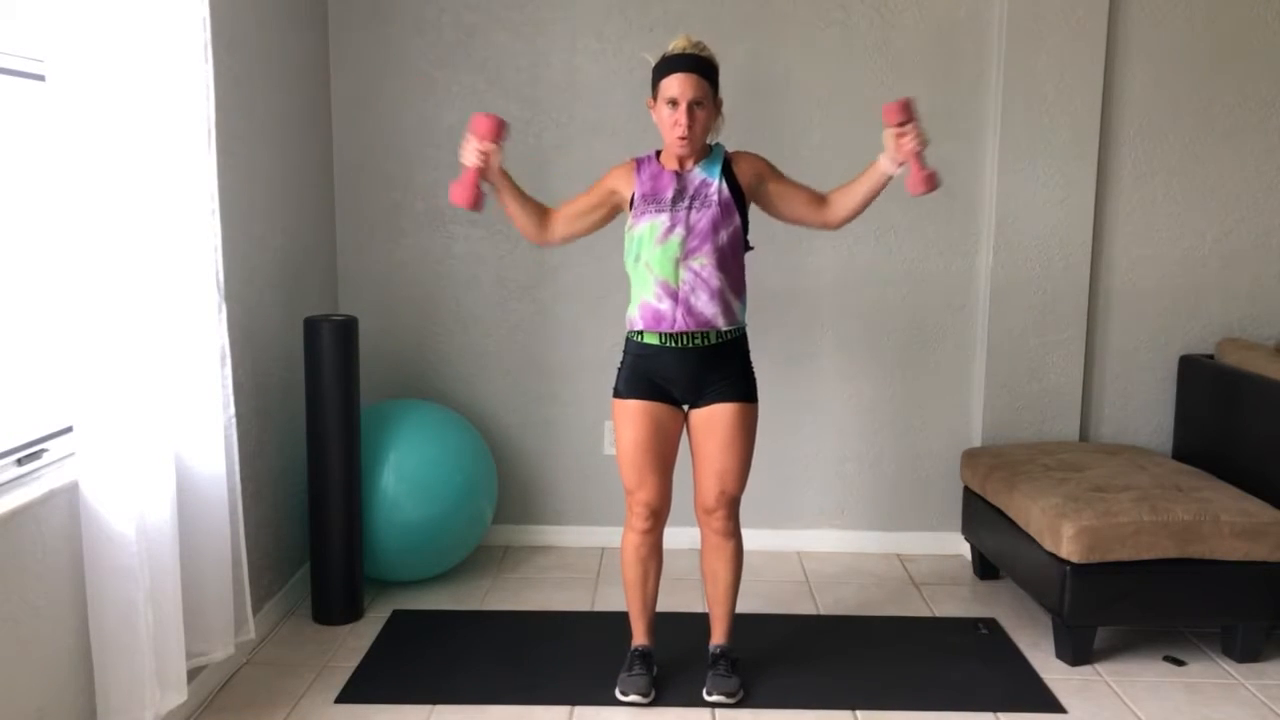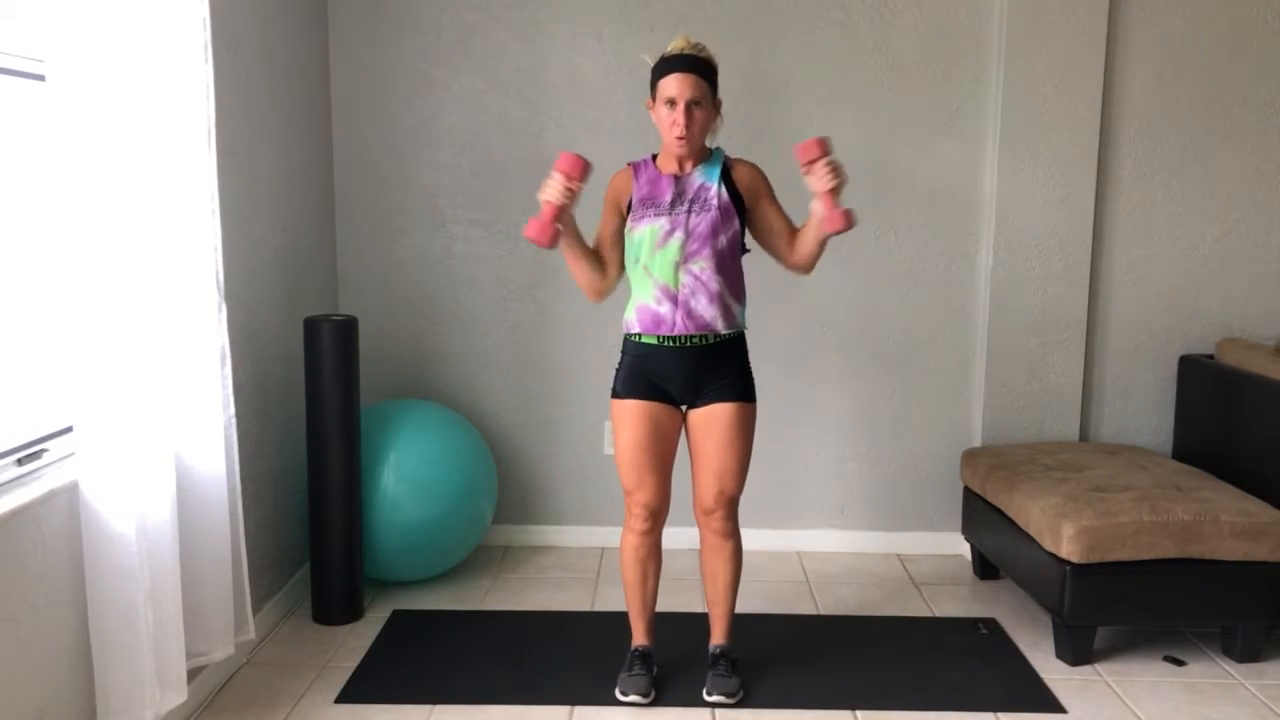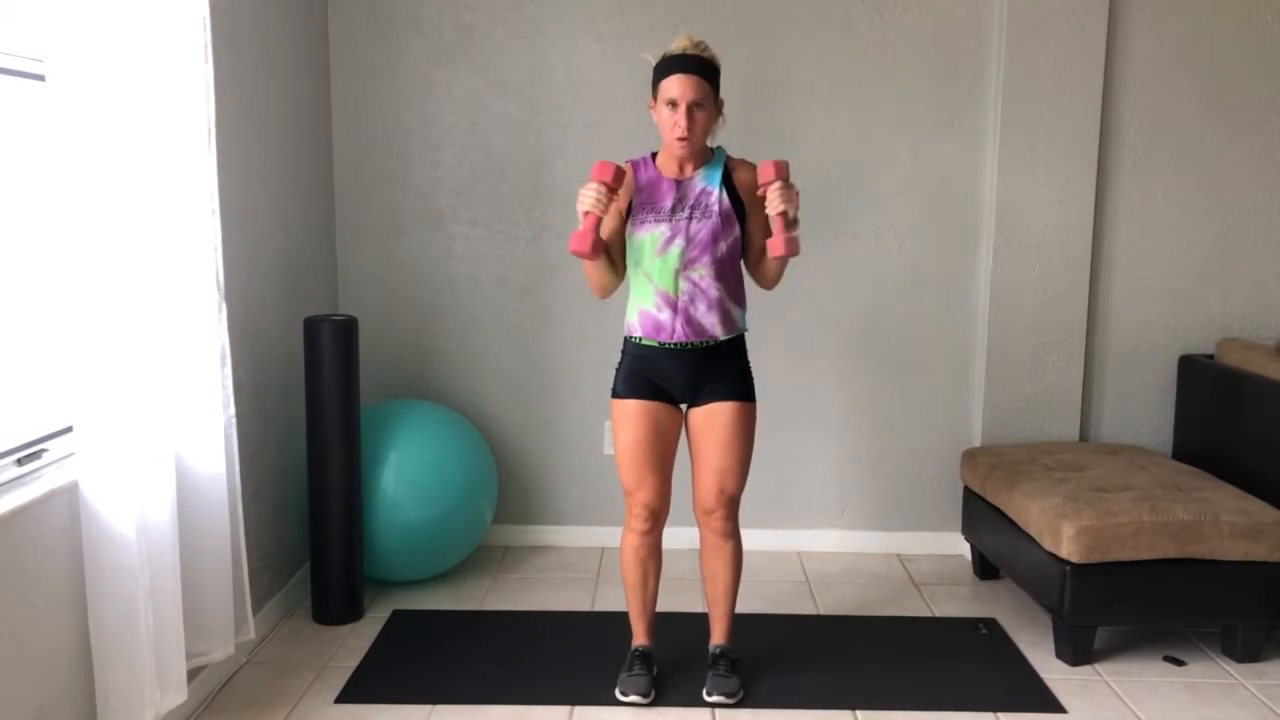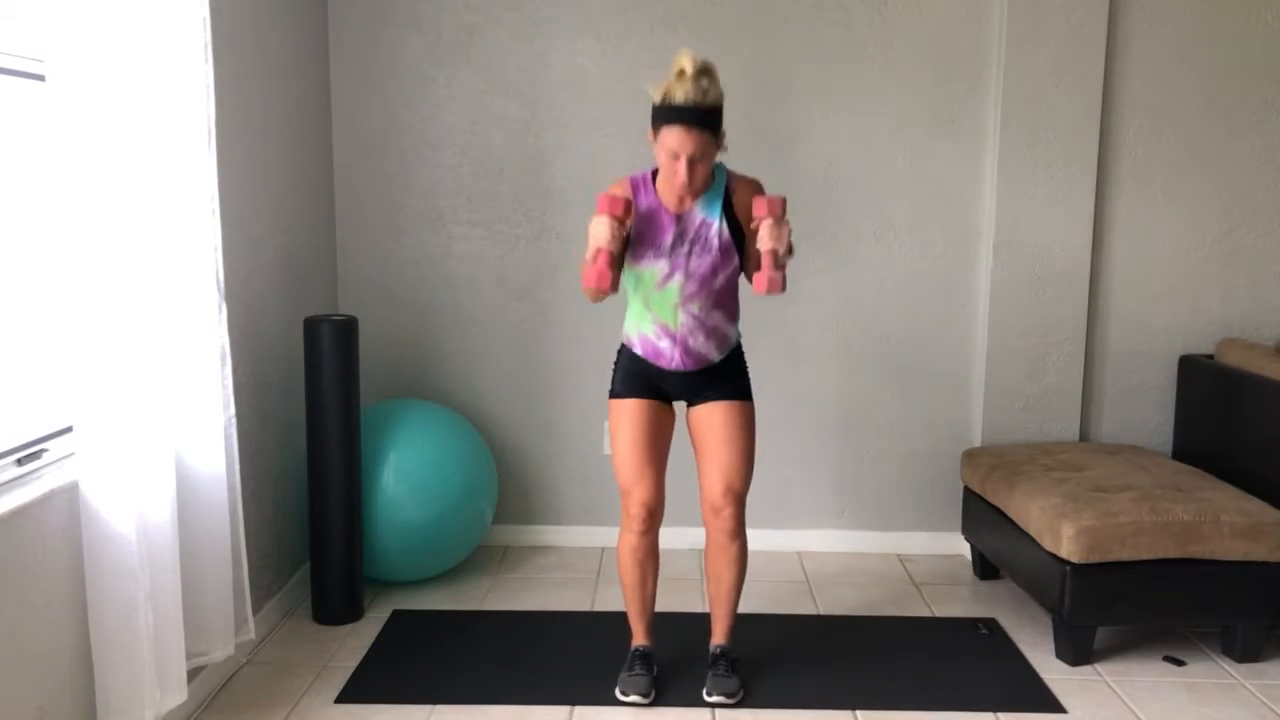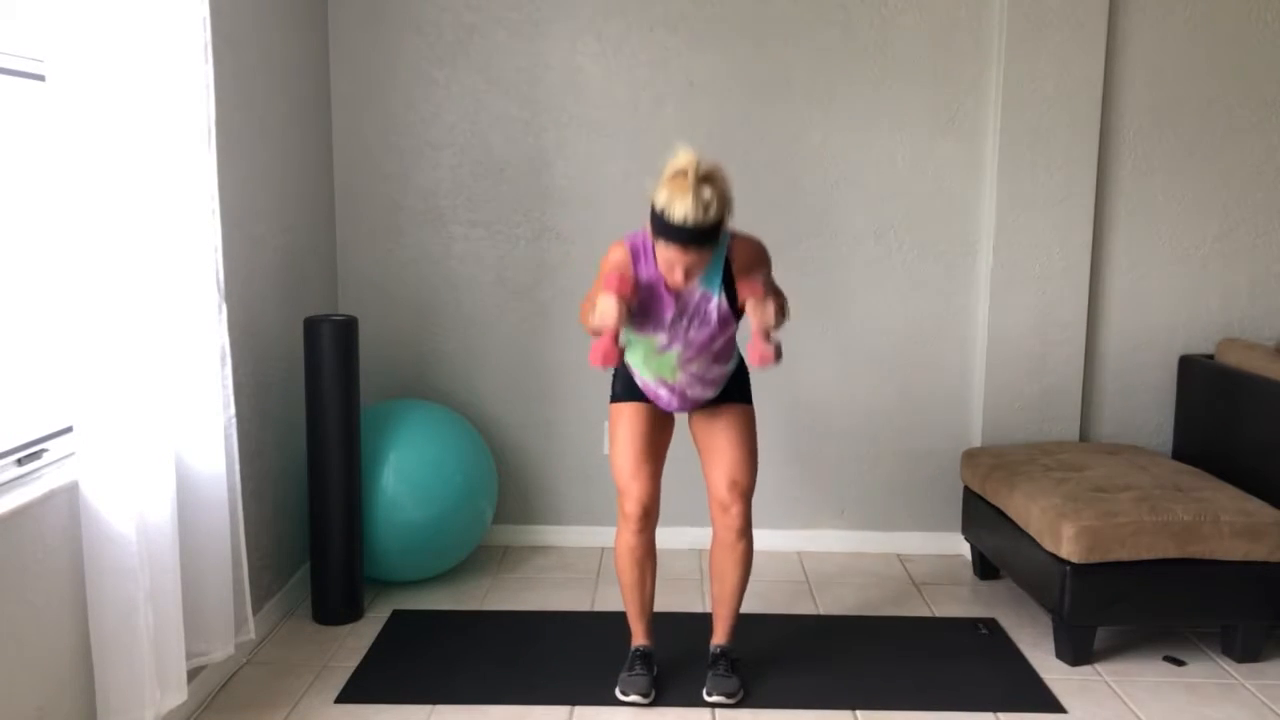
dt=0.2s
person 1, frame 1
left shoulder: (743, 172)
right shoulder: (628, 179)
left elbow: (830, 213)
right elbow: (546, 232)
left wrist: (888, 163)
right wrist: (494, 177)
left hip: (721, 363)
right hip: (647, 361)
left knee: (719, 512)
right knee: (644, 512)
left ankle: (720, 649)
right ankle: (641, 648)
person 1, frame 2
left shoulder: (741, 178)
right shoulder: (627, 182)
left elbow: (799, 261)
right elbow: (597, 287)
left wrist: (824, 202)
right wrist: (561, 220)
left hip: (720, 362)
right hip: (645, 362)
left knee: (718, 513)
right knee: (643, 513)
left ankle: (720, 649)
right ankle: (640, 648)
person 1, frame 3
left shoulder: (741, 179)
right shoulder: (628, 180)
left elbow: (766, 278)
right elbow: (602, 286)
left wrist: (783, 224)
right wrist: (590, 223)
left hip: (721, 363)
right hip: (645, 362)
left knee: (718, 513)
right knee: (644, 513)
left ankle: (720, 649)
right ankle: (641, 648)
person 1, frame 4
left shoulder: (741, 195)
right shoulder: (626, 196)
left elbow: (763, 280)
right elbow: (593, 292)
left wrist: (775, 254)
right wrist: (598, 250)
left hip: (719, 370)
right hip: (641, 367)
left knee: (726, 510)
right knee: (639, 512)
left ankle: (720, 648)
right ankle: (640, 648)
person 1, frame 5
left shoulder: (745, 254)
right shoulder: (624, 257)
left elbow: (772, 299)
right elbow: (590, 313)
left wrist: (770, 312)
right wrist: (601, 317)
left hip: (721, 388)
right hip: (640, 387)
left knee: (733, 509)
right knee: (636, 510)
left ankle: (721, 648)
right ankle: (640, 647)
